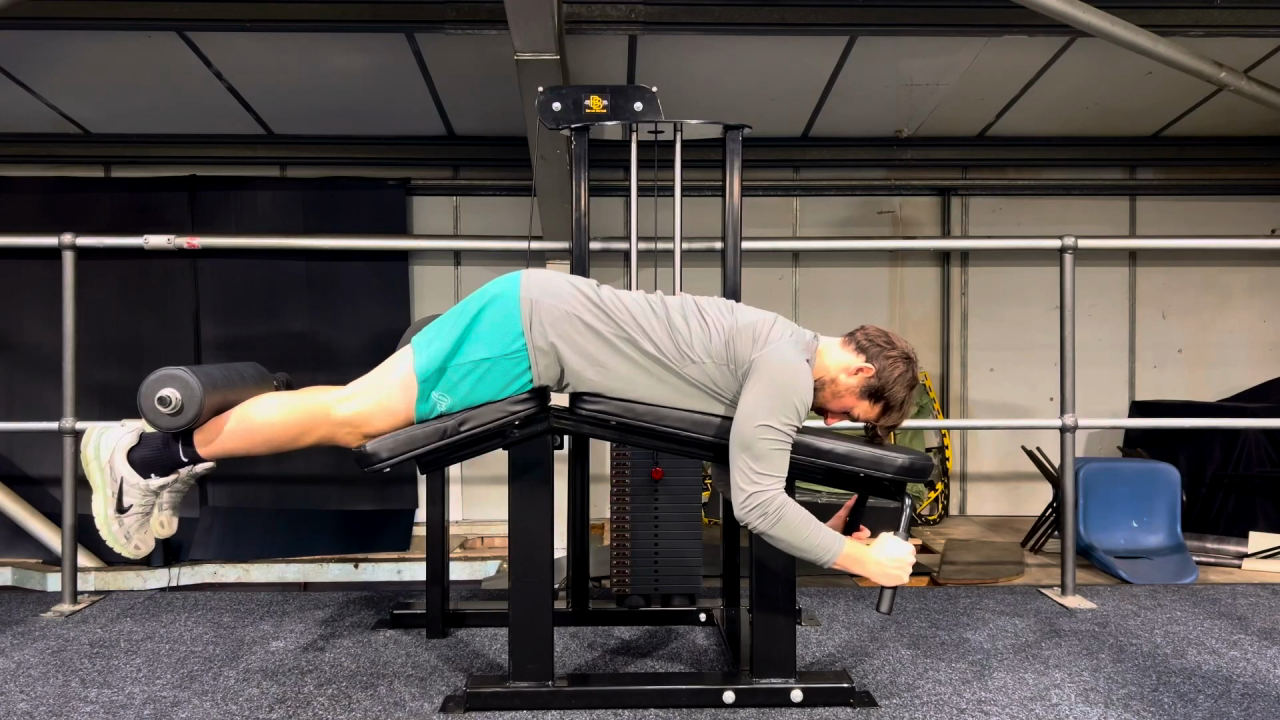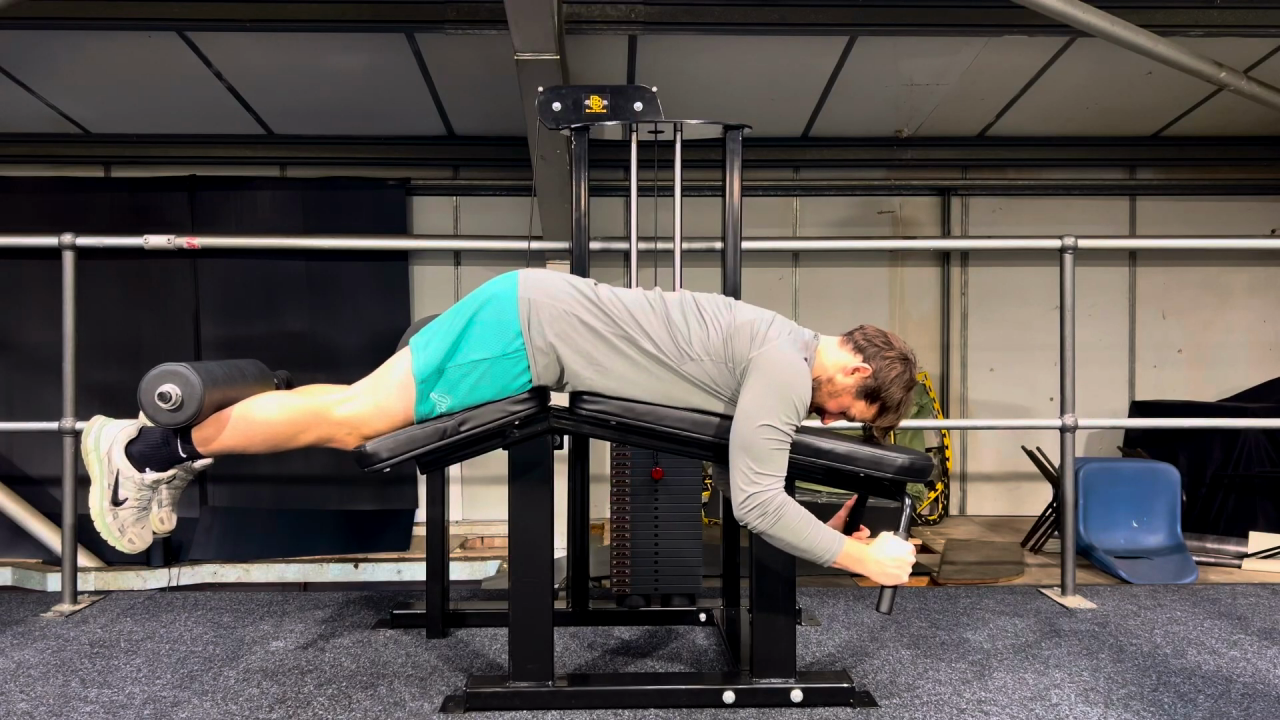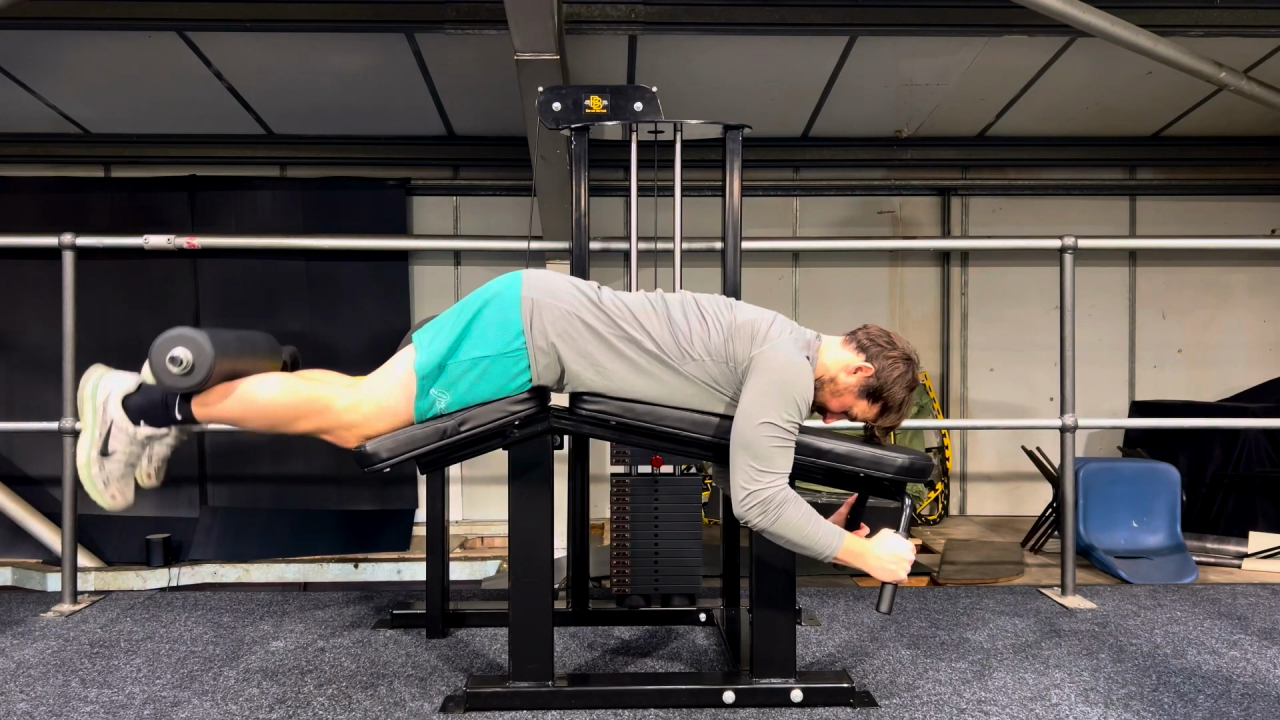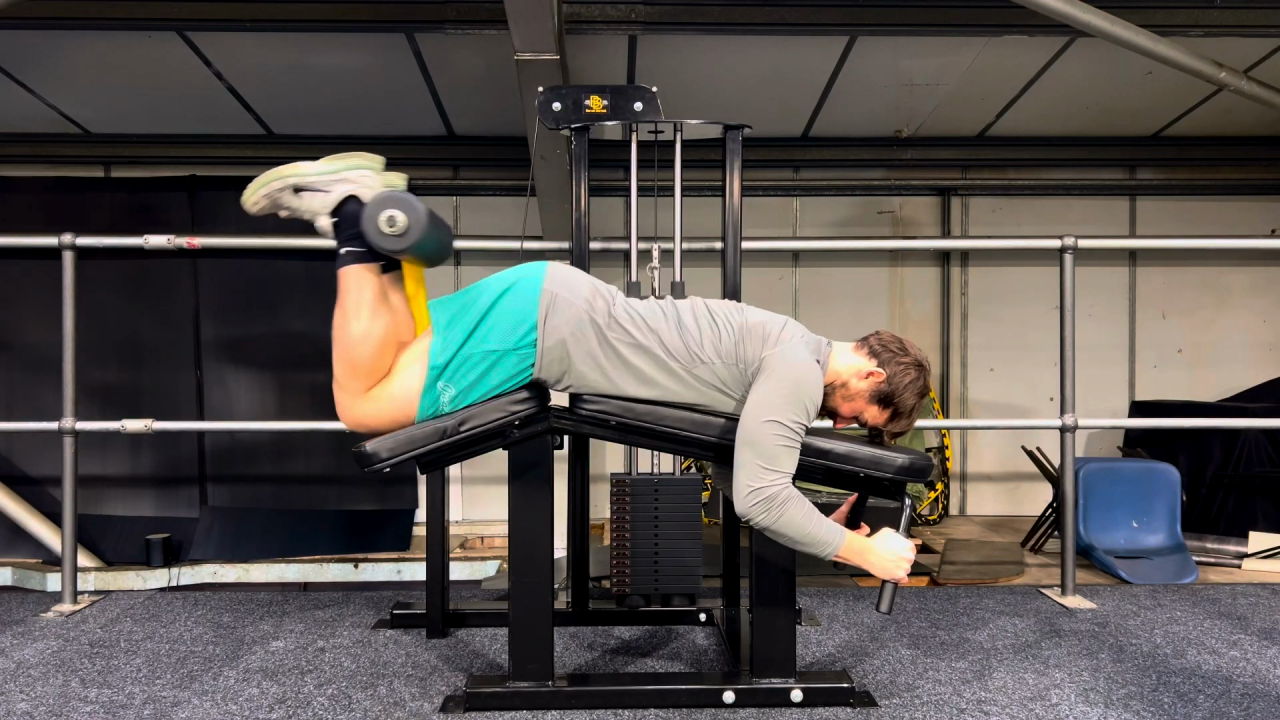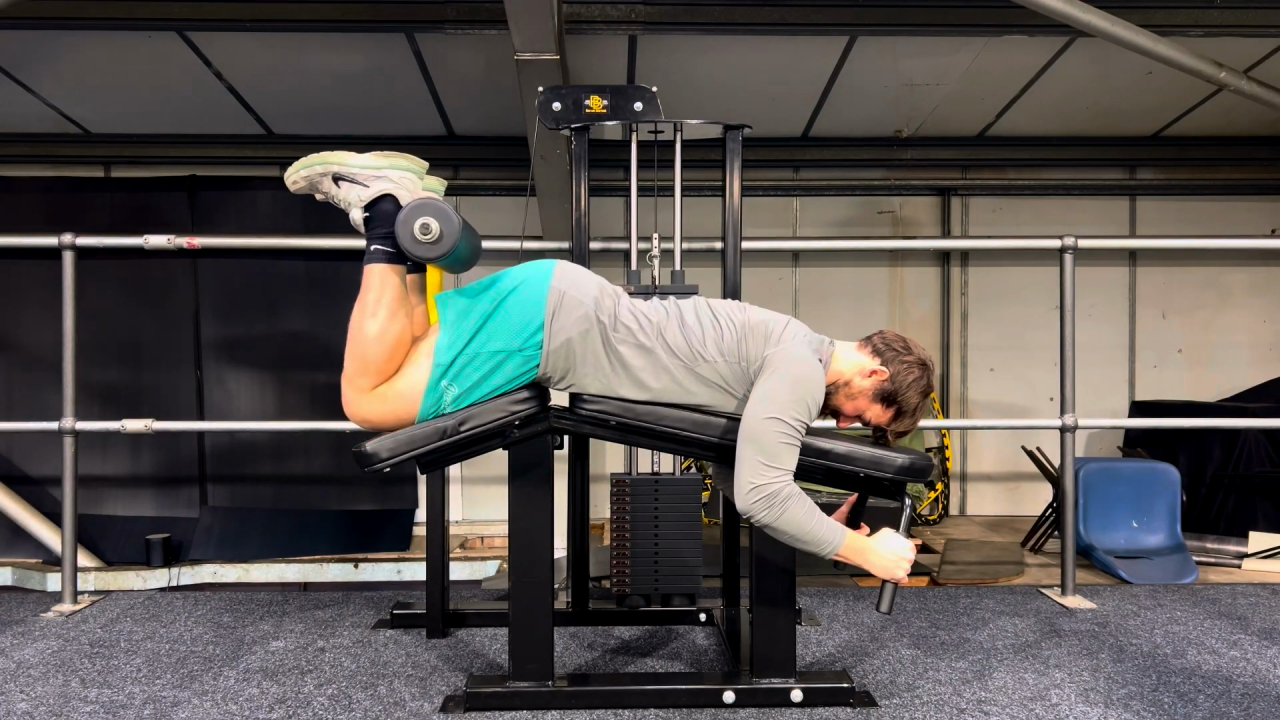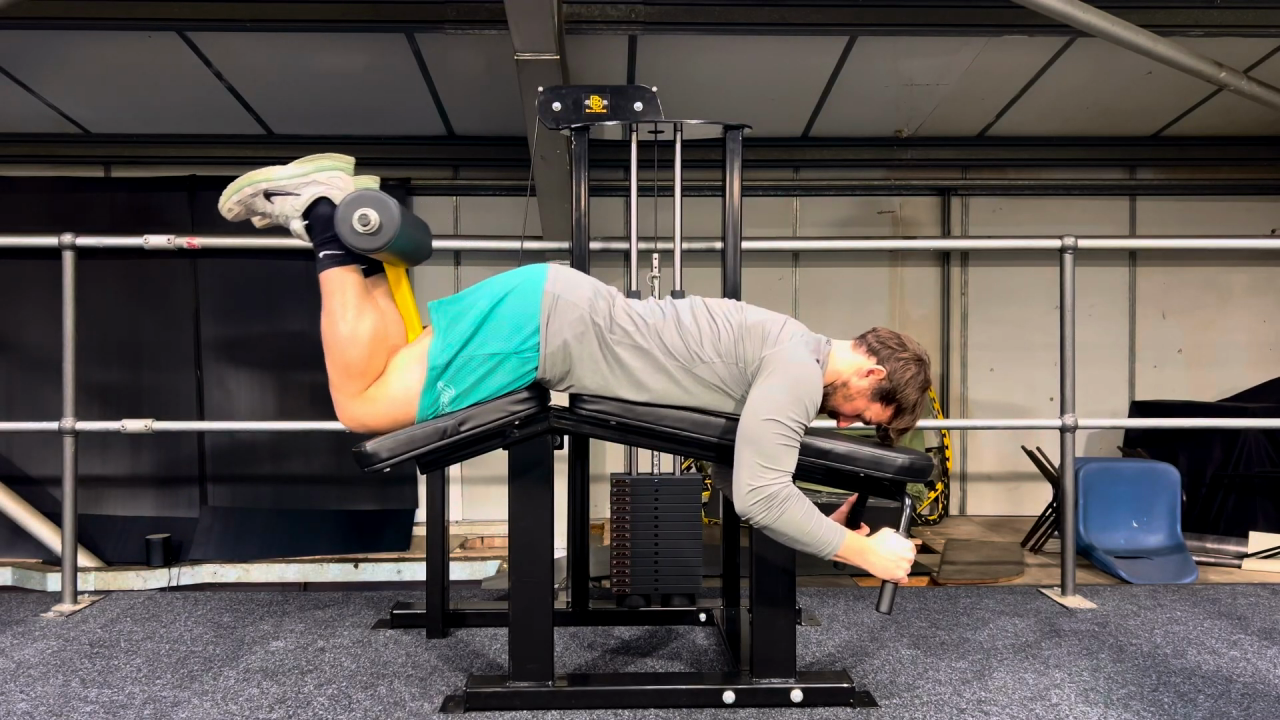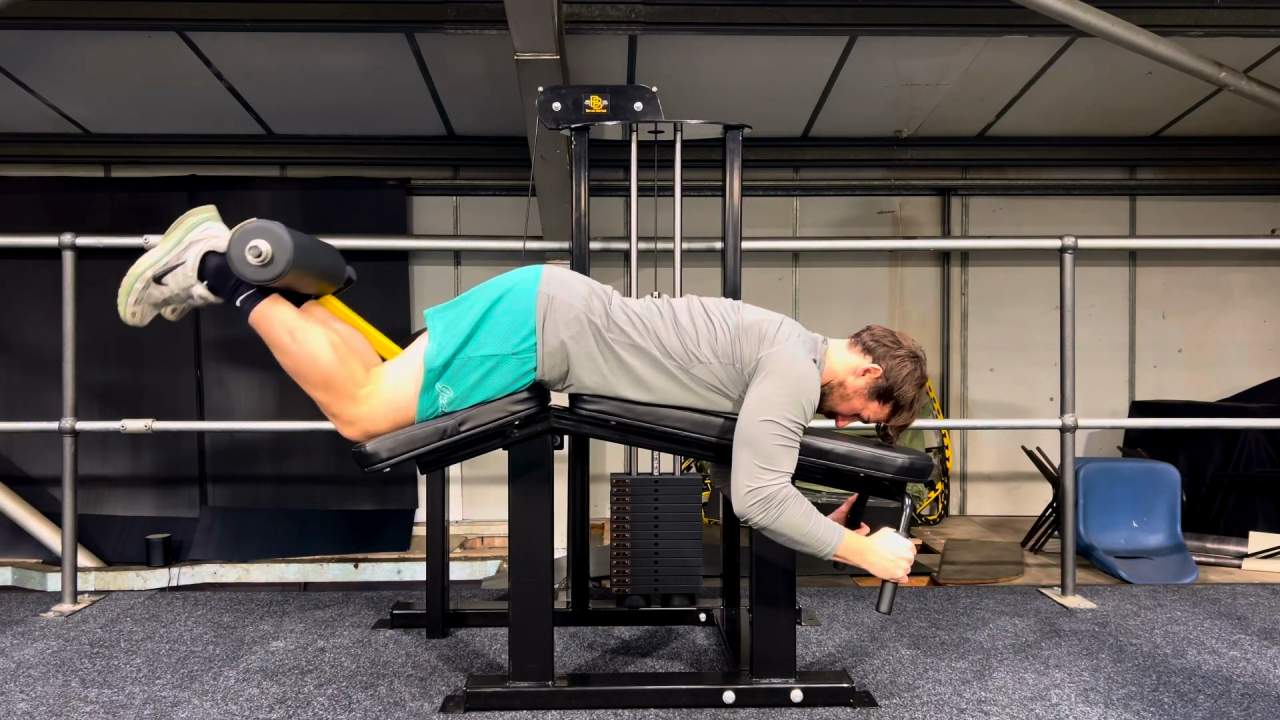
dt=0.7s
person 1, frame 1
left shoulder: (781, 351)
right shoulder: (787, 368)
left elbow: (747, 474)
right elbow: (755, 502)
left wrist: (828, 518)
right wrist: (862, 559)
left hip: (544, 319)
right hip: (535, 326)
left knee: (359, 414)
right knee: (350, 416)
left ankle: (183, 451)
right ankle: (150, 454)
person 1, frame 2
left shoulder: (784, 352)
right shoulder: (785, 367)
left elbow: (750, 471)
right elbow: (755, 501)
left wrist: (825, 521)
right wrist: (862, 559)
left hip: (539, 318)
right hip: (530, 328)
left knee: (355, 411)
right knee: (347, 419)
left ankle: (177, 441)
right ankle: (154, 450)
person 1, frame 3
left shoulder: (781, 351)
right shoulder: (789, 367)
left elbow: (753, 471)
right elbow: (756, 499)
left wrist: (826, 519)
right wrist: (861, 552)
left hip: (537, 318)
right hip: (532, 327)
left knee: (355, 408)
right knee: (350, 418)
left ankle: (164, 404)
right ankle: (155, 402)
person 1, frame 4
left shoulder: (788, 357)
right shoulder: (798, 371)
left elbow: (738, 478)
right elbow: (760, 497)
left wrist: (819, 524)
right wrist: (864, 551)
left hip: (554, 302)
right hip: (541, 320)
left knee: (383, 373)
right knee: (364, 405)
left ankle: (369, 226)
right ankle: (354, 222)
person 1, frame 5
left shoulder: (787, 353)
right shoulder: (802, 369)
left elbow: (735, 467)
right elbow: (759, 494)
left wrist: (823, 524)
right wrist: (864, 551)
left hip: (557, 305)
right hip: (546, 317)
left knee: (390, 377)
right knee: (367, 399)
left ankle: (399, 215)
right ankle: (386, 212)
person 1, frame 6
left shoulder: (785, 355)
right shoulder: (800, 369)
left elbow: (735, 468)
right elbow: (760, 495)
left wrist: (818, 525)
right wrist: (863, 551)
left hip: (551, 307)
right hip: (541, 321)
left knee: (378, 380)
right knee: (363, 403)
right ankle: (328, 219)
person 1, frame 7
left shoulder: (779, 354)
right shoulder: (796, 368)
left elbow: (731, 470)
right elbow: (758, 498)
left wrist: (818, 521)
right wrist: (860, 549)
left hip: (545, 310)
right hip: (536, 320)
left knee: (366, 394)
right knee: (360, 410)
left ankle: (268, 280)
right ankle: (221, 271)
